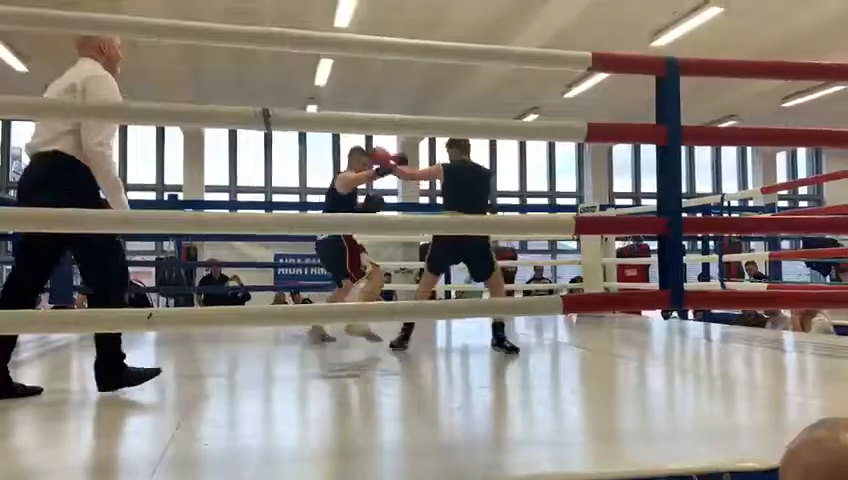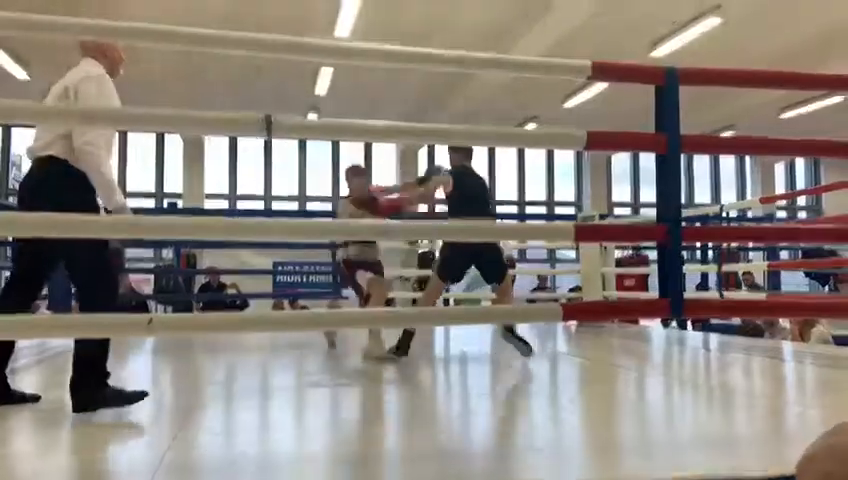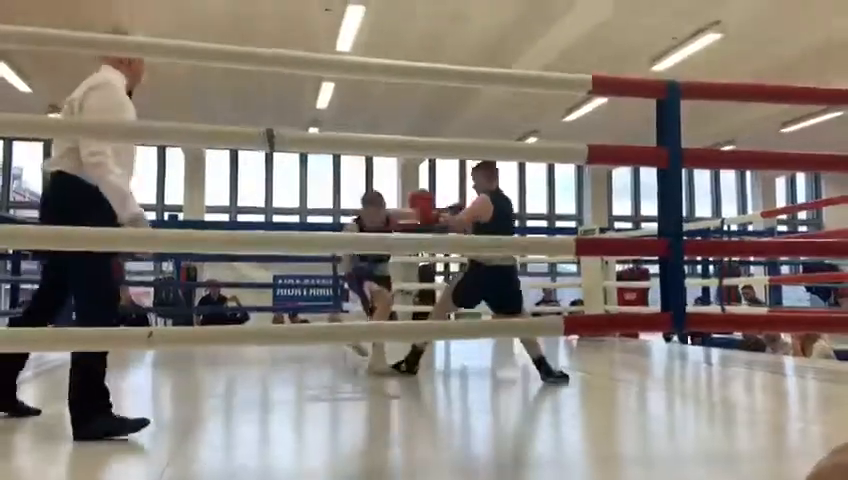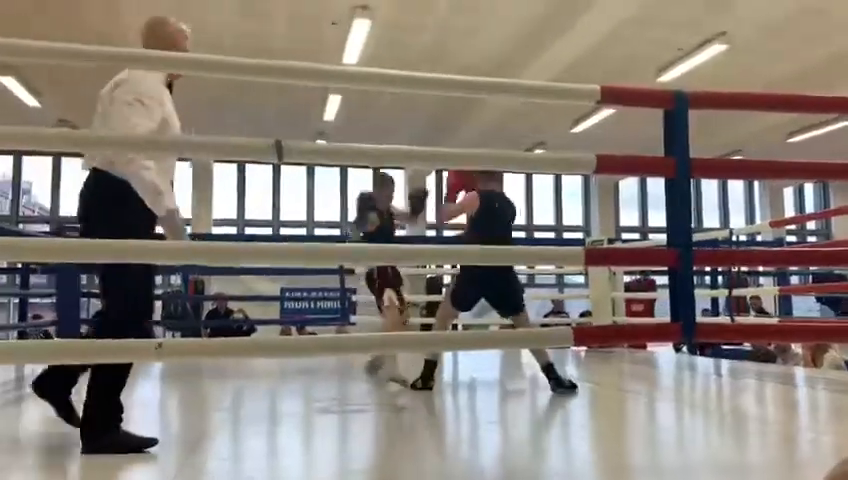
dt=0.2s
person 1, frame 1
left shoulder: (62, 83)
right shoulder: (98, 79)
right elbow: (96, 145)
right wrist: (119, 203)
left hip: (37, 179)
right hip: (68, 182)
right knee: (109, 273)
right ankle: (111, 368)
person 1, frame 2
left shoulder: (69, 82)
right shoulder: (95, 79)
right elbow: (88, 146)
right wrist: (116, 201)
left hip: (41, 184)
right hip: (65, 189)
right knee: (99, 284)
right ankle: (89, 384)
person 1, frame 3
left shoulder: (98, 90)
right shoulder: (108, 89)
right elbow: (96, 158)
left wrist: (119, 212)
right wrist: (131, 211)
left hip: (70, 203)
right hip: (80, 204)
left knee: (49, 300)
right knee: (99, 304)
right ankle: (91, 411)
person 1, frame 4
left shoulder: (152, 89)
right shoulder: (141, 82)
right elbow: (128, 153)
left wrist: (161, 209)
right wrist: (167, 207)
left hip: (127, 207)
right hip: (117, 204)
left knee: (125, 310)
right knee: (130, 312)
left ankle: (58, 380)
right ankle: (101, 426)
person 2, frame 1
left shoulder: (444, 170)
right shoulder: (487, 174)
left elbow: (409, 174)
left wrist: (394, 165)
left hip: (447, 234)
right hip: (476, 236)
left knee: (426, 284)
right knee: (496, 285)
left ankle: (406, 334)
right ankle: (499, 335)
person 2, frame 2
left shoulder: (450, 177)
right shoulder: (481, 182)
left hip: (460, 241)
right hip: (487, 241)
left knee: (431, 293)
right knee: (505, 289)
left ankle: (404, 343)
right ankle: (510, 333)
person 2, frame 3
left shoulder: (485, 200)
right shoulder: (505, 202)
left elbow: (458, 225)
left hip: (482, 269)
right hip: (506, 271)
left knee: (440, 310)
left ankle: (412, 361)
right ankle: (545, 368)
person 2, frame 4
left shoulder: (477, 197)
right shoulder: (510, 206)
left elbow: (444, 215)
left hip: (477, 269)
right hip: (503, 271)
left knee: (443, 318)
right knee: (524, 325)
left ankle: (427, 376)
right ankle: (554, 377)
person 3, frame 1
left shoulder: (349, 184)
right shoulder: (345, 178)
left elbow: (351, 213)
right elbow: (365, 176)
left hip: (326, 242)
right hip: (338, 239)
left knee: (346, 286)
right knee: (376, 276)
left ankle: (317, 327)
right ankle: (357, 321)
person 3, frame 2
left shoulder: (374, 198)
right shoulder: (346, 206)
left hip: (371, 258)
right hip: (352, 260)
left knee: (370, 304)
right knee: (378, 290)
right ankle: (374, 346)
person 3, frame 3
left shoulder: (389, 218)
right shoulder: (353, 229)
right elbow: (346, 263)
right wrist: (354, 272)
left hip: (382, 273)
right hip: (361, 275)
left knee: (381, 312)
right knee: (384, 301)
right ankle: (377, 360)
person 3, frame 4
left shoulder: (390, 210)
right shoulder: (370, 214)
left elbow: (411, 218)
right elbow: (356, 230)
left wrist: (418, 205)
right wrist: (361, 215)
left hip: (390, 270)
right hip: (377, 271)
left knee: (402, 317)
right knee: (394, 312)
left ankle: (378, 360)
right ankle: (389, 367)
